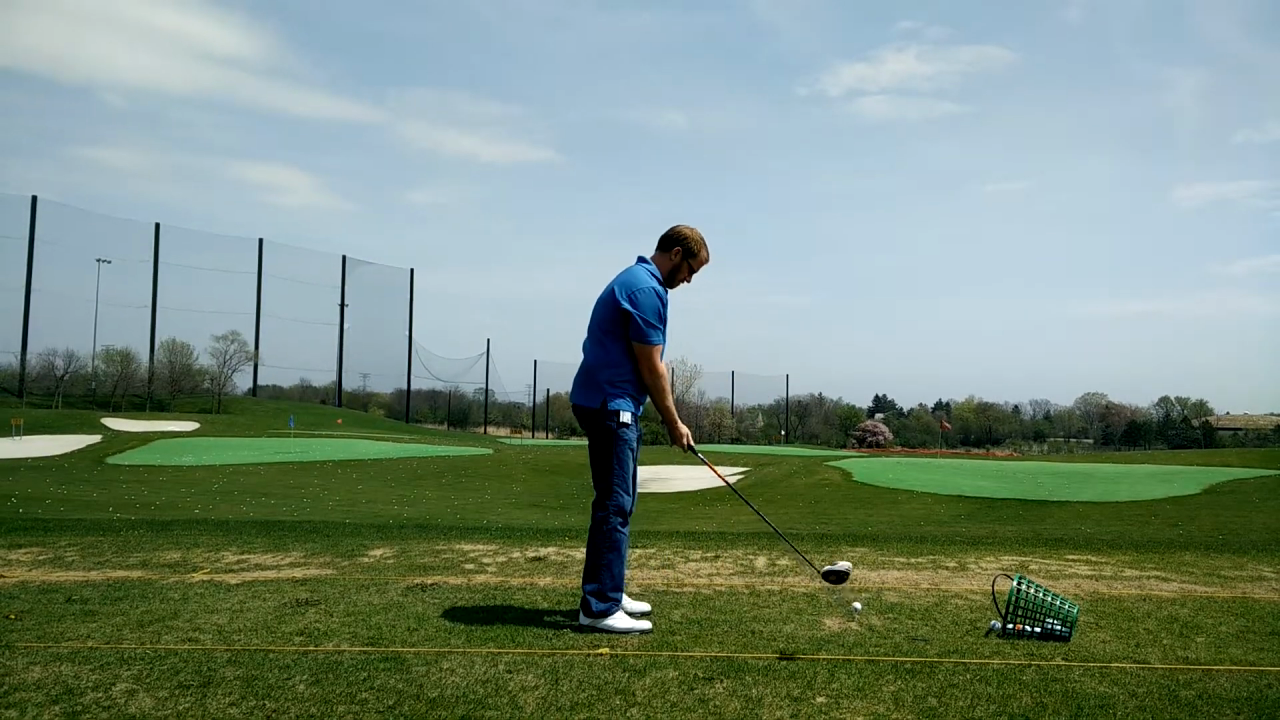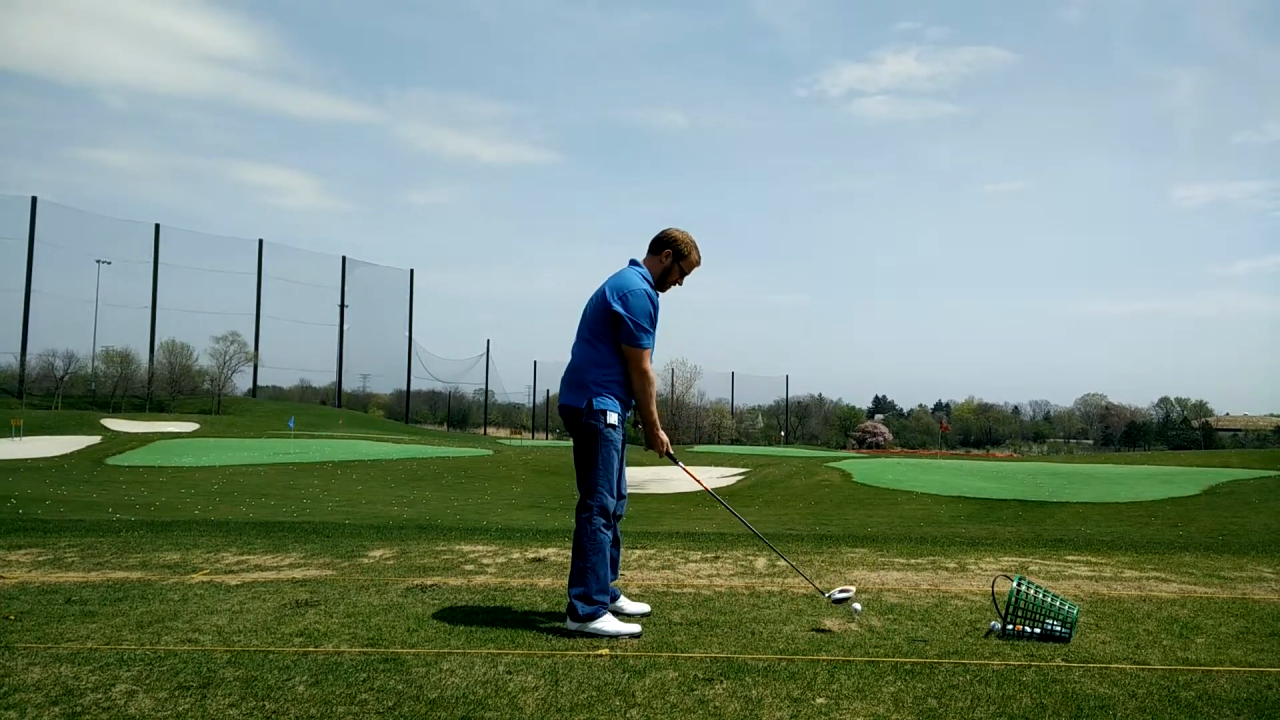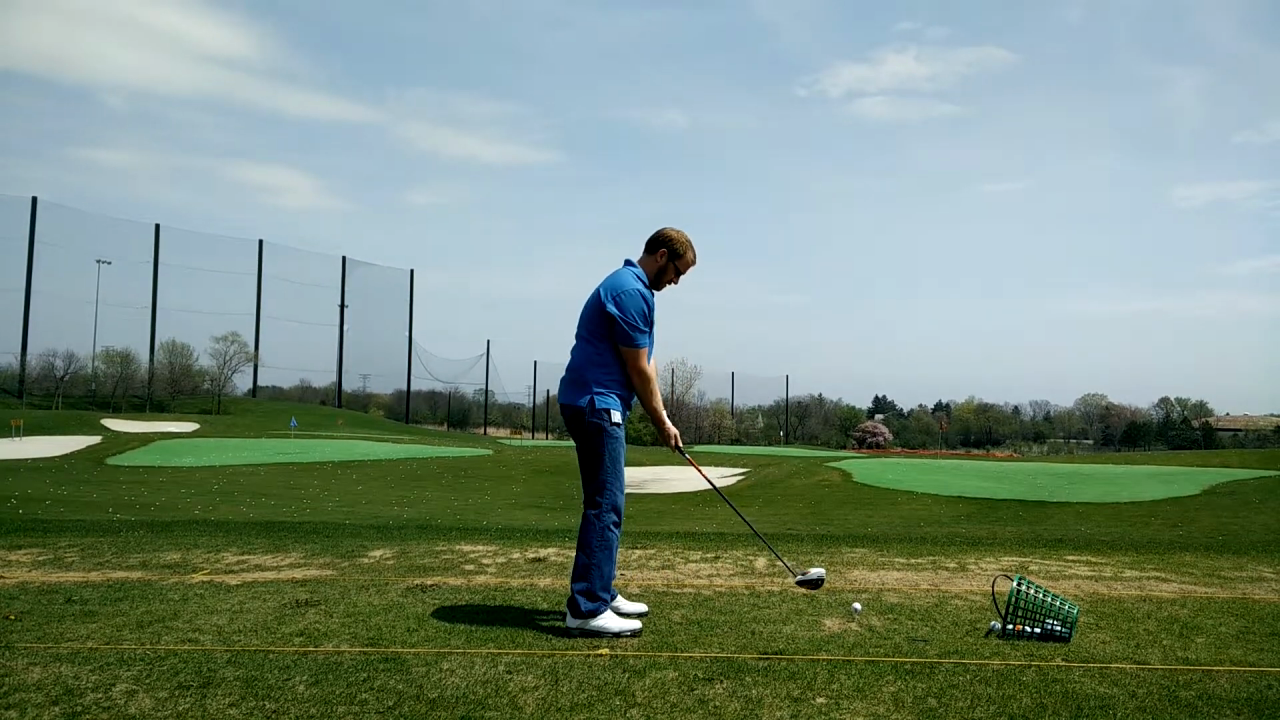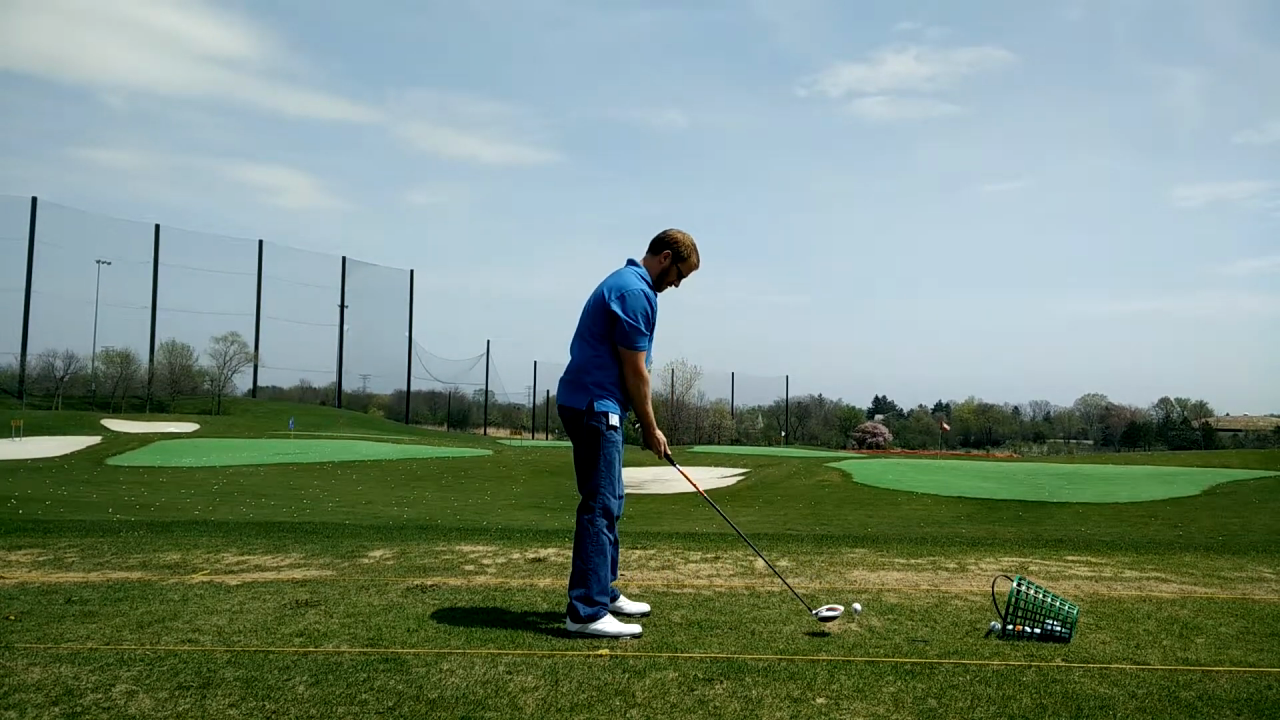
dt=0.5s
person 1, frame 1
left shoulder: (636, 280)
right shoulder: (646, 288)
left elbow: (649, 365)
right elbow: (651, 368)
left wrist: (672, 419)
right wrist: (673, 422)
left hip: (610, 403)
right hip: (609, 405)
left knee: (620, 501)
right knee: (614, 504)
left ankle: (606, 591)
right ankle: (598, 607)
person 1, frame 2
left shoulder: (628, 283)
right shoulder: (638, 291)
left elbow: (630, 366)
right elbow: (640, 371)
left wrist: (646, 423)
right wrist: (654, 428)
left hip: (596, 404)
right hip: (595, 406)
left knee: (611, 502)
right knee: (598, 505)
left ankle: (604, 592)
right ankle: (585, 610)
person 1, frame 3
left shoulder: (626, 284)
right shoulder: (632, 291)
left elbow: (642, 366)
right elbow: (638, 370)
left wrist: (662, 417)
right wrist: (661, 422)
left hip: (598, 404)
right hip: (596, 405)
left knee: (609, 500)
right knee: (605, 503)
left ankle: (600, 592)
right ankle: (586, 606)
person 1, frame 4
left shoulder: (625, 282)
right shoulder: (636, 291)
right elbow: (635, 372)
left wrist: (644, 422)
right wrist: (650, 427)
left hip: (592, 404)
right hip: (594, 407)
left knee: (608, 502)
right knee: (599, 506)
left ankle: (603, 592)
right ankle: (586, 611)
